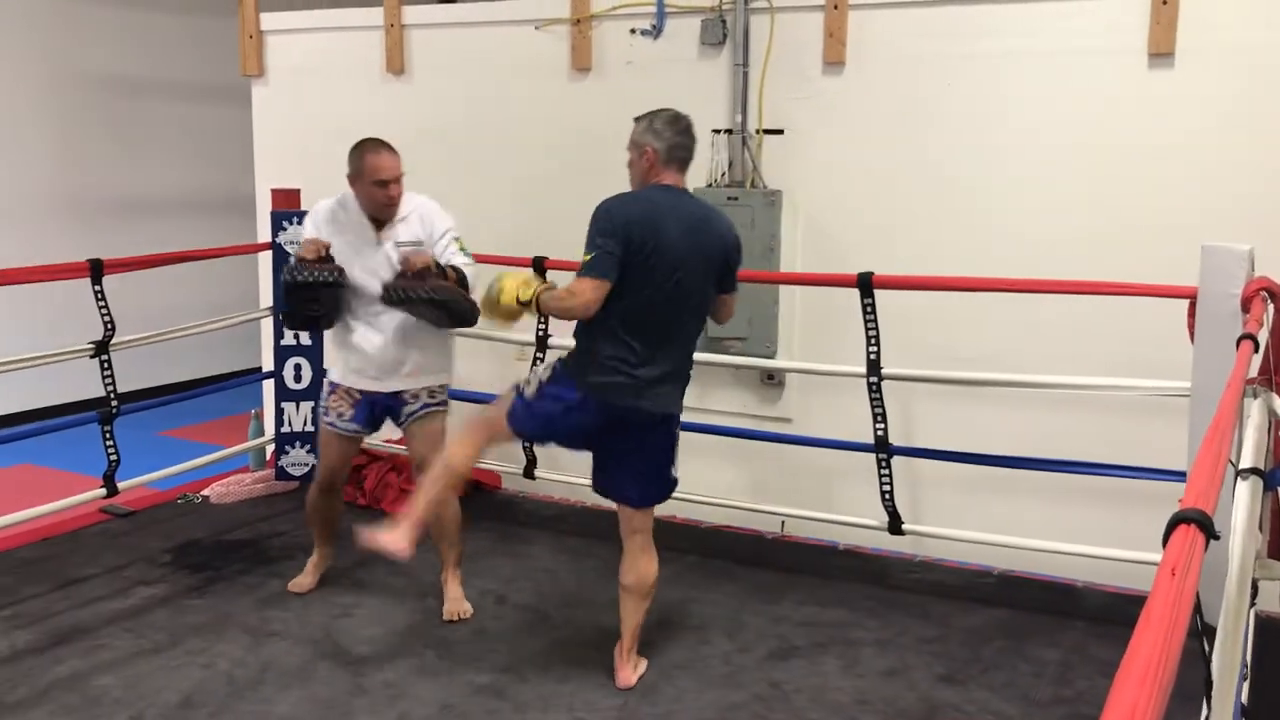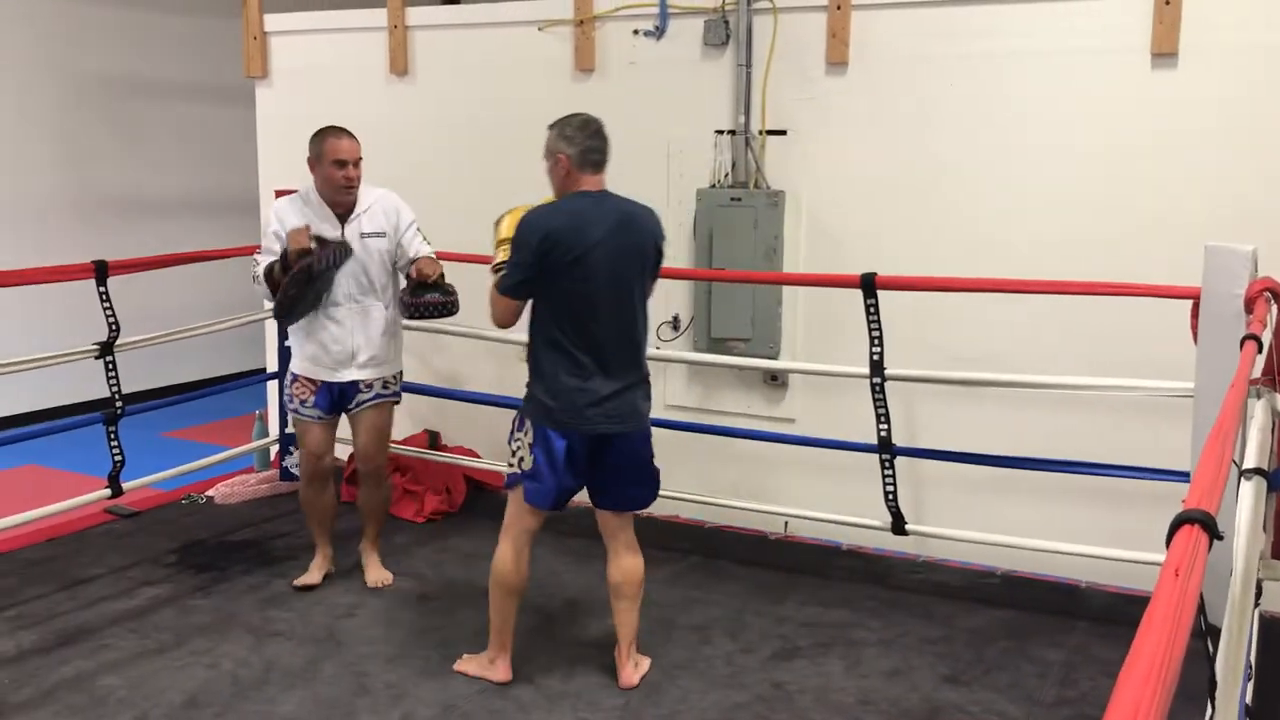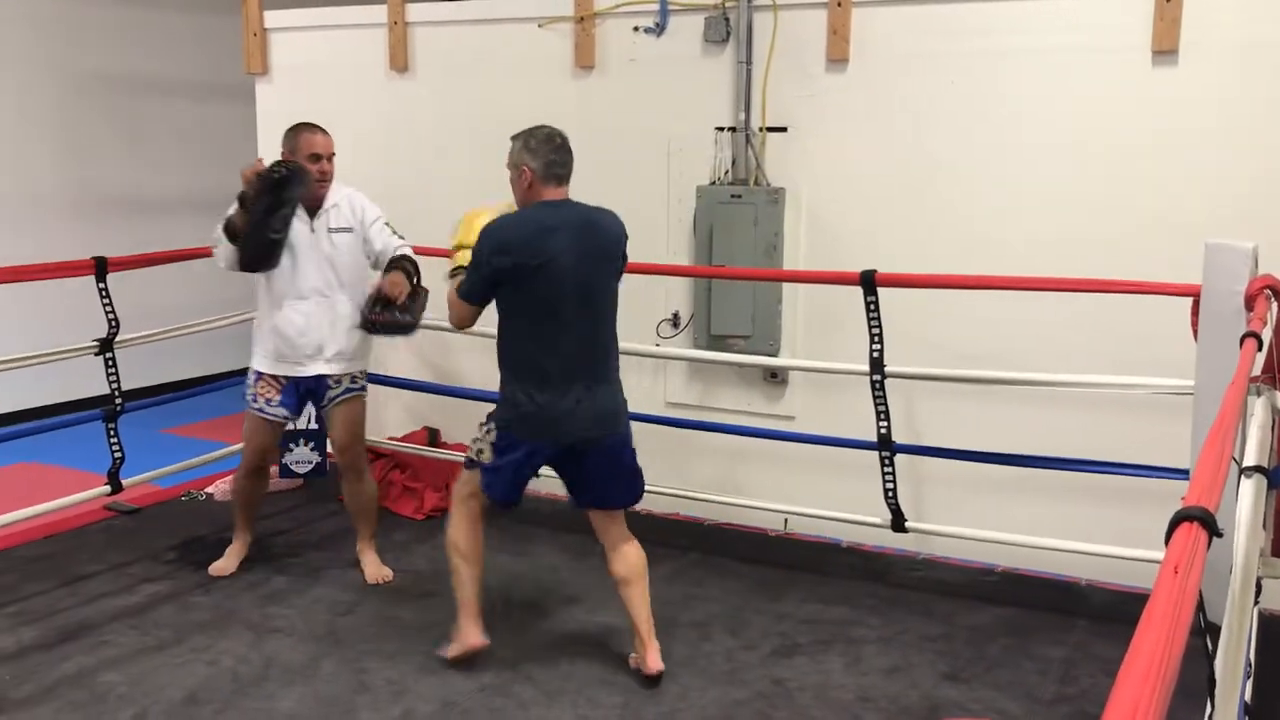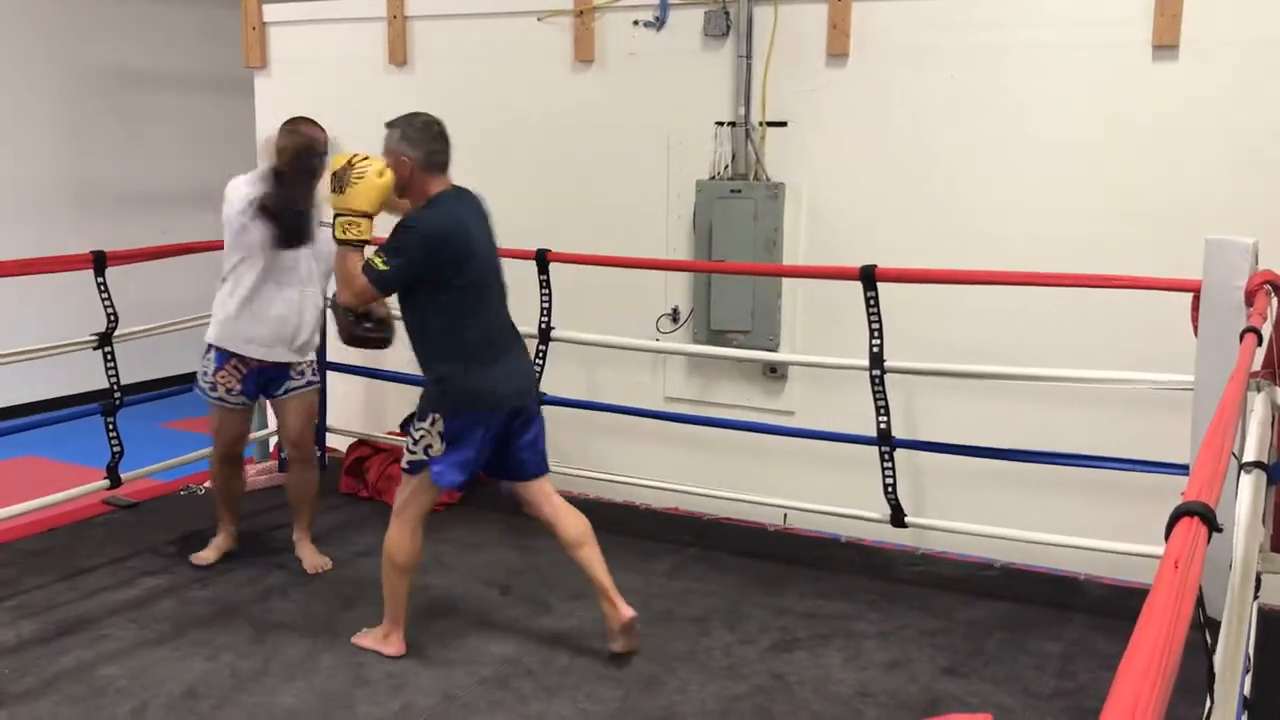
dt=0.4s
person 1, frame 1
left shoulder: (621, 213)
right shoulder: (721, 231)
left elbow: (582, 303)
right elbow: (721, 313)
left wrist: (528, 295)
left hip: (591, 385)
right hip: (657, 403)
left knee: (487, 423)
right knee: (637, 532)
left ankle: (405, 529)
right ankle: (626, 659)
person 1, frame 2
left shoulder: (540, 224)
right shoulder: (645, 223)
left elbow: (503, 314)
left wrist: (508, 253)
left hip: (558, 410)
right hip: (625, 409)
left knee: (518, 528)
right knee: (620, 536)
left ankle: (497, 657)
right ankle: (628, 660)
person 1, frame 3
left shoulder: (504, 236)
right shoulder: (610, 228)
left elbow: (459, 315)
left wrist: (463, 260)
left hip: (529, 415)
right hip: (602, 414)
left knee: (466, 501)
right knee: (614, 533)
left ankle: (468, 626)
right ankle: (648, 651)
person 1, frame 4
left shoulder: (423, 229)
right shoulder: (464, 204)
left elbow: (355, 294)
left hip: (464, 396)
right hip: (513, 381)
left knee: (409, 506)
right knee: (543, 498)
left ankle: (390, 632)
right ankle: (614, 605)
person 2, frame 1
left shoulder: (428, 215)
right shoulder: (325, 219)
left elbow: (463, 275)
left wrist: (437, 268)
right wrist: (304, 263)
left hip: (418, 375)
right hip: (352, 375)
right knee: (327, 477)
left ankle: (452, 579)
right ankle: (321, 557)
person 2, frame 2
left shoulder: (388, 206)
right shoulder: (289, 213)
left elbow: (420, 255)
right elbow: (267, 285)
left wrist: (427, 266)
right wrist: (288, 258)
left hip: (375, 364)
right hip: (314, 365)
left knee: (371, 465)
right knee: (314, 466)
left ankle: (370, 548)
right ankle: (323, 554)
person 2, frame 3
left shoulder: (355, 205)
left elbow: (393, 249)
right elbow: (230, 256)
left wrist: (400, 274)
right wrist: (247, 200)
left hip: (342, 359)
right hip: (278, 361)
left knee: (352, 458)
right knee: (254, 460)
left ankle: (367, 548)
right ankle: (241, 541)
person 2, frame 4
right shoulder: (250, 188)
right elbow: (266, 224)
right wrist: (284, 168)
left hip: (295, 351)
right hip: (237, 344)
left knee: (301, 447)
right knee: (228, 447)
left ankle: (304, 537)
right ankle: (225, 531)
